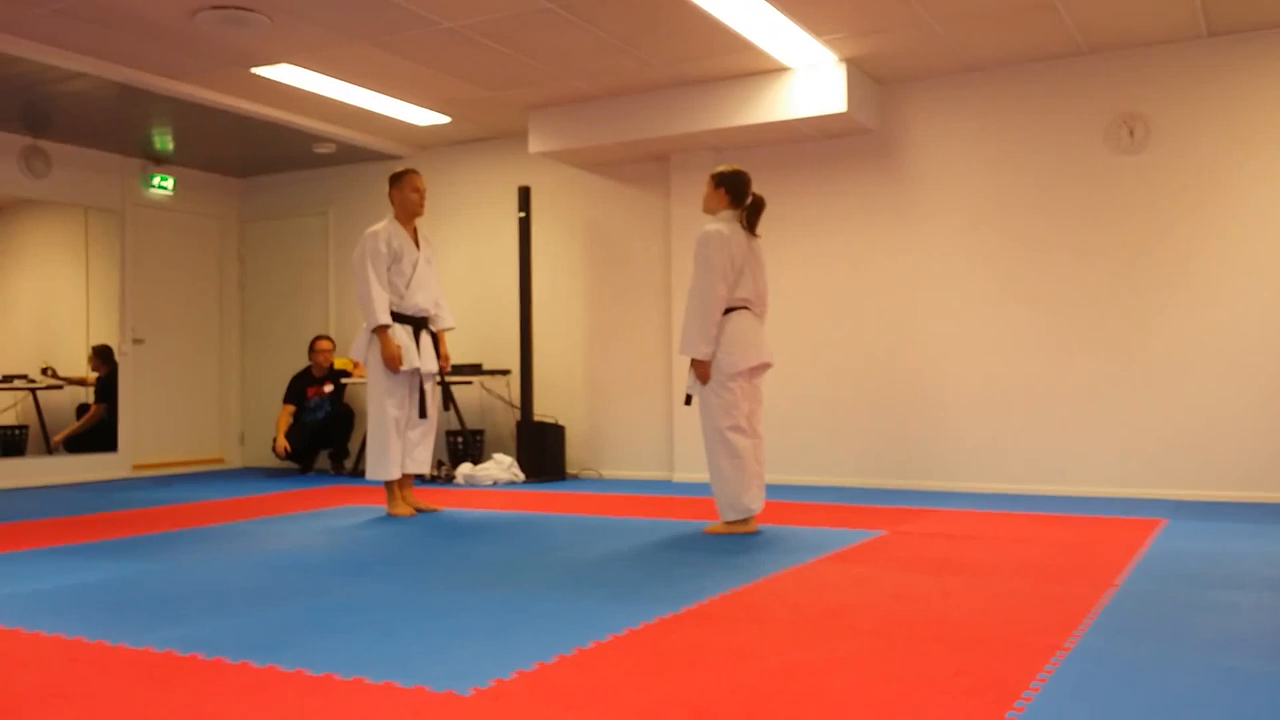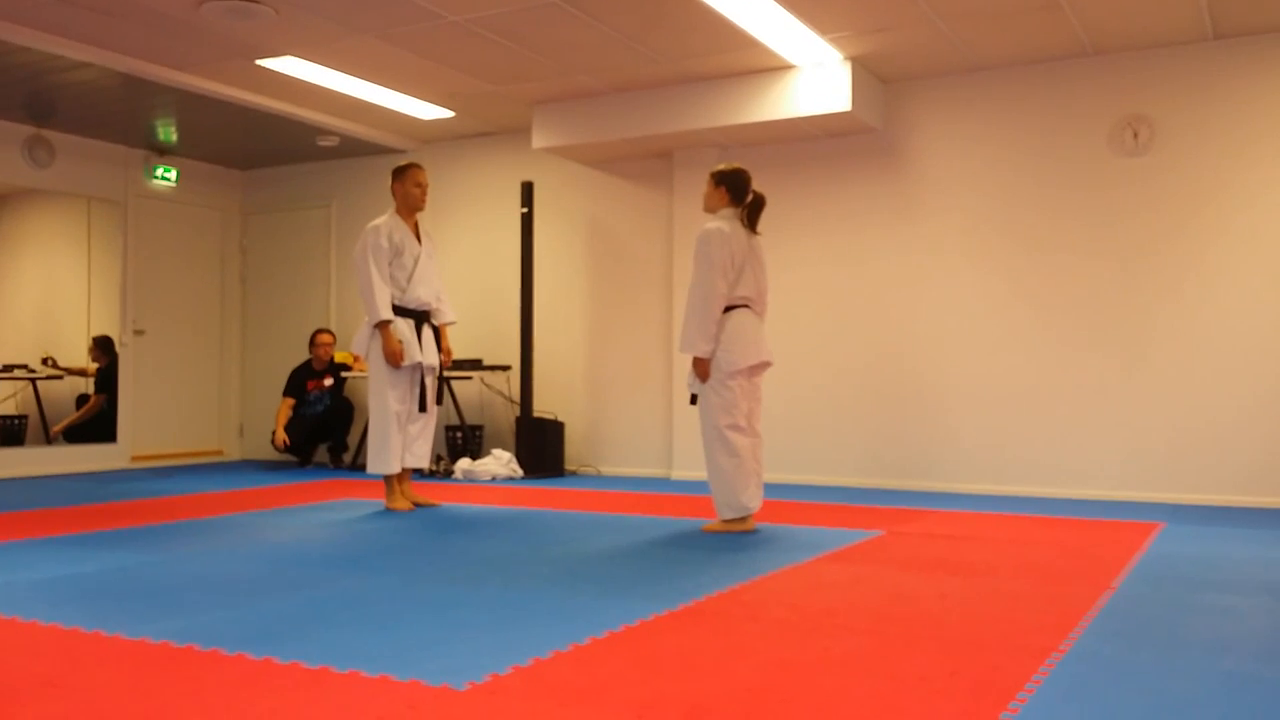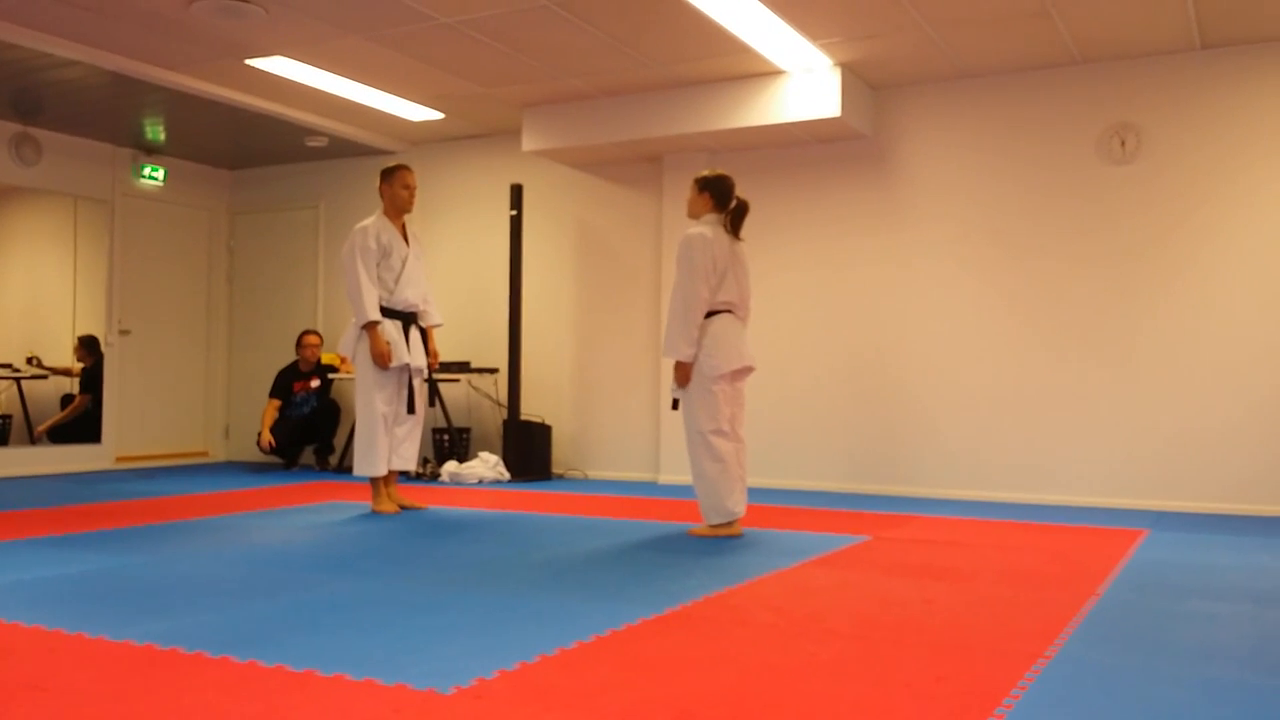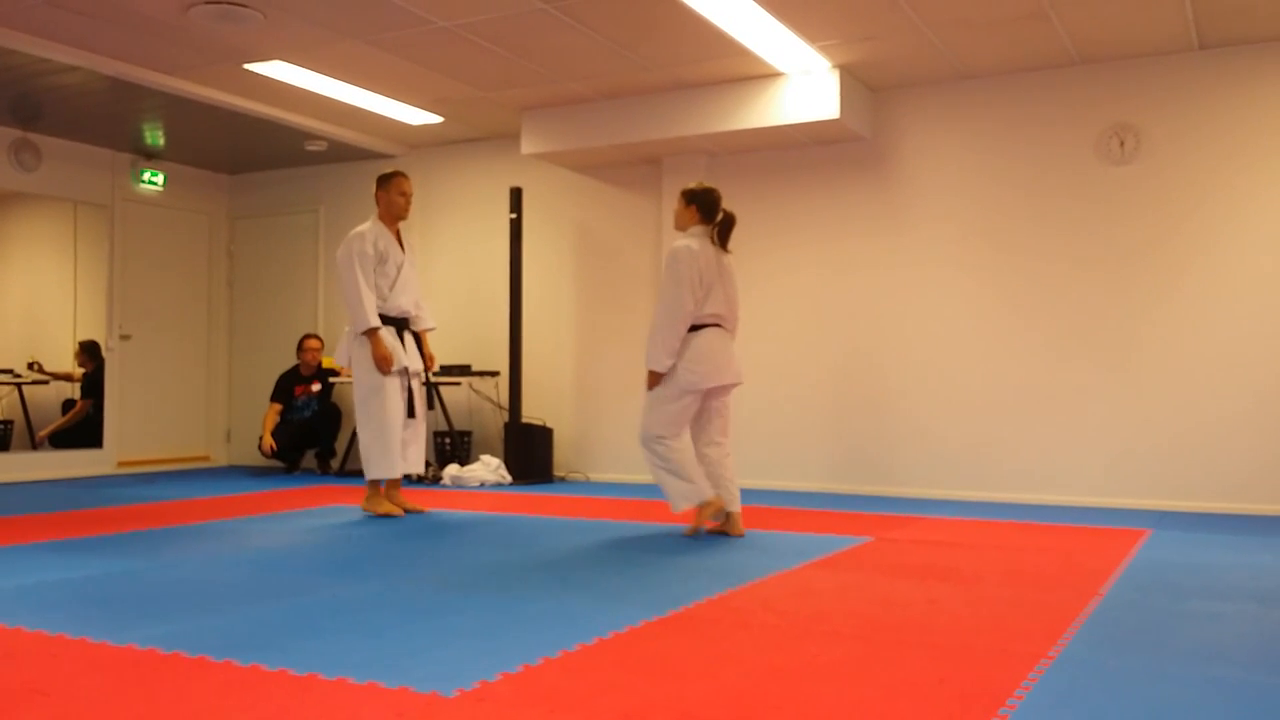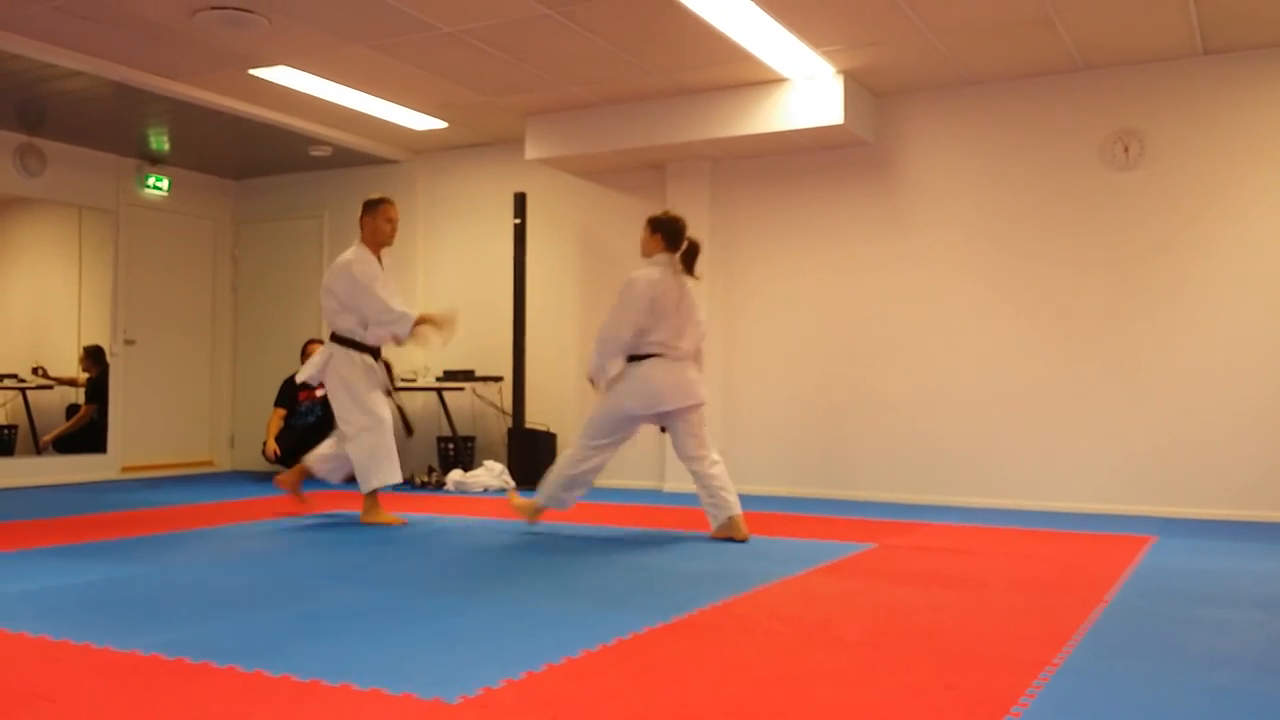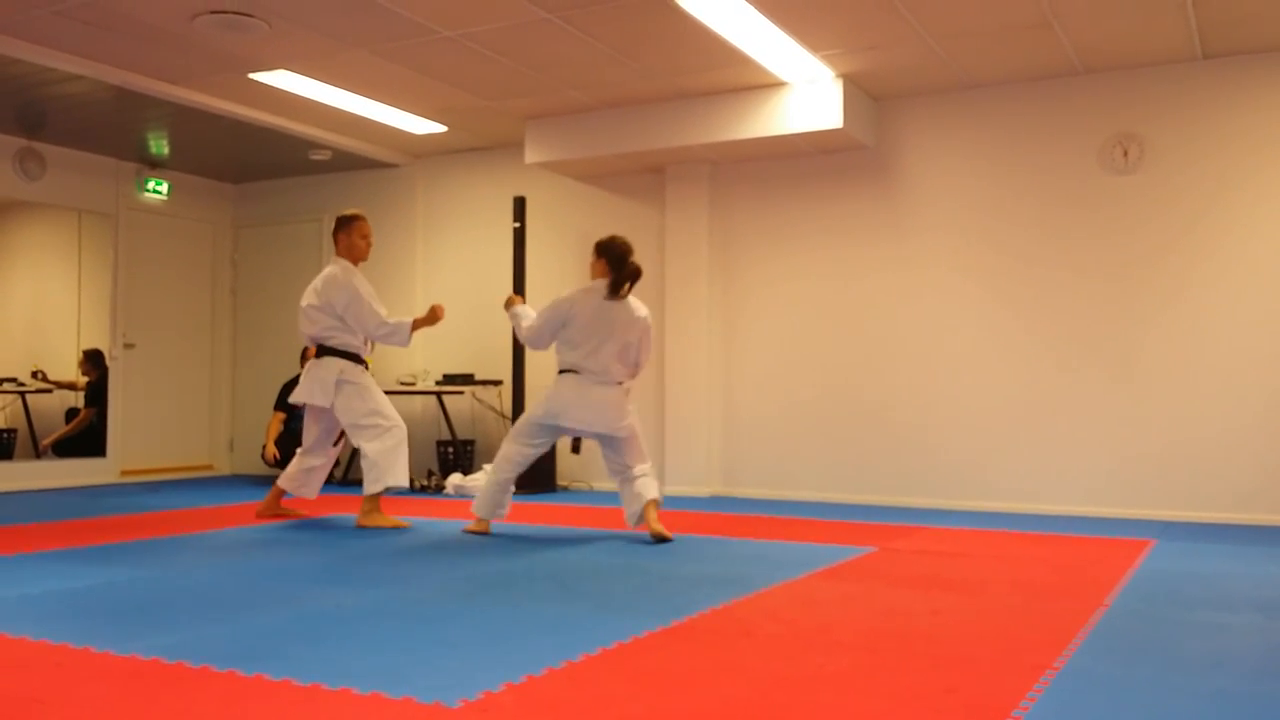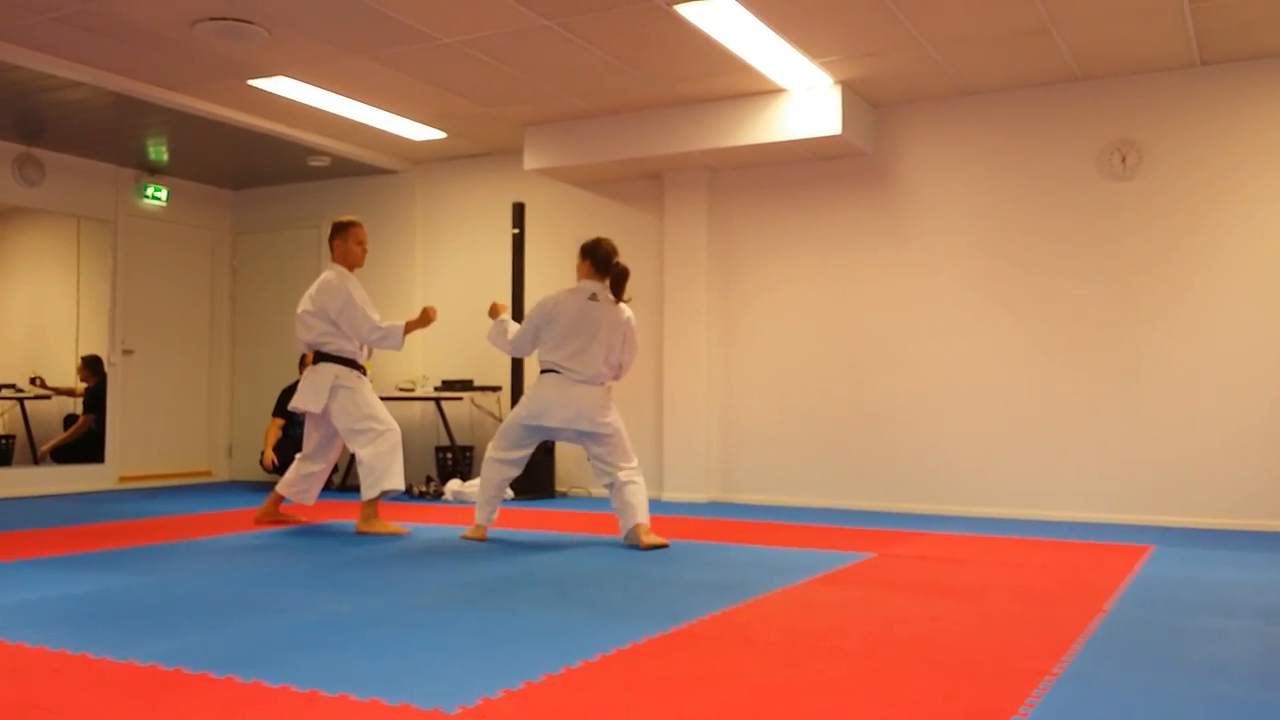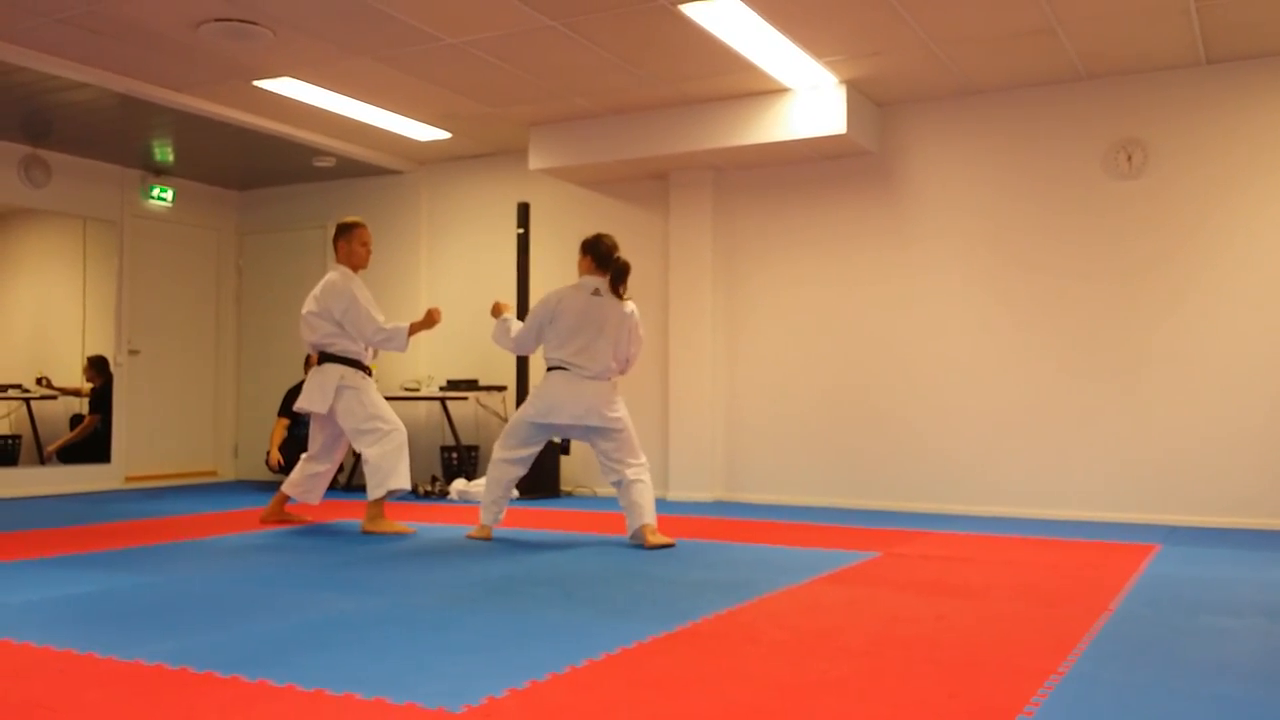
dt=0.3s
person 1, frame 1
left shoulder: (714, 235)
right shoulder: (748, 238)
left elbow: (708, 296)
left wrist: (700, 351)
left hip: (724, 341)
right hip: (748, 339)
left knee: (725, 428)
right knee: (745, 428)
left ankle: (739, 514)
right ankle: (747, 510)
person 1, frame 2
left shoulder: (714, 233)
right shoulder: (749, 236)
left elbow: (708, 294)
left wrist: (700, 349)
left hip: (724, 339)
right hip: (748, 337)
left knee: (724, 428)
right knee: (744, 428)
left ankle: (737, 512)
right ankle: (745, 509)
person 1, frame 3
left shoulder: (697, 237)
right shoulder: (732, 241)
left elbow: (690, 299)
left wrist: (682, 353)
left hip: (707, 343)
right hip: (730, 342)
left knee: (708, 433)
right knee: (728, 433)
left ankle: (723, 518)
right ankle: (730, 514)
person 1, frame 4
left shoulder: (683, 250)
right shoulder: (720, 254)
left elbow: (674, 311)
left wrist: (658, 361)
left hip: (691, 352)
right hip: (719, 352)
left knee: (658, 432)
right knee: (713, 439)
left ankle: (704, 501)
right ankle: (728, 515)
person 1, frame 5
left shoulder: (642, 281)
right shoulder: (683, 283)
left elbow: (616, 334)
right elbow: (693, 334)
left wrist: (598, 370)
left hip: (643, 378)
right hip: (682, 378)
left knee: (590, 445)
right knee: (699, 454)
left ankle: (539, 506)
right ankle: (731, 520)
person 1, frame 6
left shoulder: (572, 302)
right shoulder: (639, 313)
left elbow: (535, 337)
right elbow: (637, 364)
left wrist: (518, 310)
left hip: (568, 395)
right hip: (611, 401)
left knee: (514, 452)
right knee: (635, 468)
left ankle: (483, 517)
right ankle: (648, 515)
person 1, frame 7
left shoulder: (555, 303)
right shoulder: (623, 314)
left elbow: (518, 345)
right elbow: (622, 366)
left wrist: (501, 319)
left hip: (549, 395)
right hip: (594, 402)
left knee: (500, 456)
right knee: (623, 469)
left ankle: (481, 525)
right ankle: (641, 530)
person 1, frame 8
left shoulder: (558, 299)
right shoulder: (626, 309)
left elbow: (522, 343)
right elbow: (626, 361)
left wrist: (504, 317)
left hip: (556, 391)
right hip: (601, 396)
left knee: (507, 454)
right knee: (630, 466)
left ankle: (486, 524)
right ankle: (647, 529)
person 2, frame 1
left shoulder: (424, 244)
right shoulder: (378, 238)
right elbow: (372, 293)
left wrist: (441, 341)
right wrist: (386, 339)
left hip: (421, 337)
right hip: (393, 335)
left knee: (422, 415)
right knee: (390, 414)
left ankle: (408, 491)
right ankle: (393, 496)
person 2, frame 2
left shoulder: (425, 239)
right shoulder: (379, 232)
right elbow: (374, 287)
left wrist: (442, 335)
right wrist: (388, 335)
left hip: (422, 331)
right hip: (394, 329)
left knee: (421, 410)
right knee: (390, 408)
left ankle: (405, 485)
right ankle: (392, 490)
person 2, frame 3
left shoulder: (413, 240)
right shoulder: (367, 233)
right elbow: (362, 289)
left wrist: (429, 338)
right wrist: (376, 336)
left hip: (410, 333)
right hip: (382, 330)
left knee: (408, 412)
right knee: (378, 411)
left ankle: (391, 488)
right ankle: (378, 493)
person 2, frame 4
left shoulder: (404, 245)
right shoulder: (362, 238)
right elbow: (358, 295)
left wrist: (423, 343)
right wrist: (376, 341)
left hip: (400, 338)
right hip: (373, 337)
left knee: (409, 416)
right knee: (383, 414)
left ankle: (393, 493)
right ankle: (374, 495)
person 2, frame 5
left shoulder: (371, 265)
right shoulder: (352, 265)
left elbow: (385, 316)
right elbow: (383, 312)
left wrist: (416, 328)
right wrist: (429, 320)
left hip: (360, 360)
right hip: (347, 360)
left knee: (353, 432)
right knee: (374, 423)
left ankle: (292, 477)
right ankle: (371, 507)
person 2, frame 6
left shoulder: (328, 279)
right shoulder: (345, 279)
right elbow: (377, 326)
right wrist: (424, 321)
left hip: (328, 371)
right hip: (341, 372)
left knee: (318, 445)
right knee: (387, 429)
left ankle: (271, 503)
right ankle: (370, 511)
person 2, frame 7
left shoulder: (326, 284)
right shoulder: (340, 284)
right elbow: (370, 331)
right wrist: (416, 323)
left hip: (327, 376)
right hip: (339, 377)
left knee: (319, 450)
right knee: (382, 434)
left ankle: (270, 508)
right ankle: (369, 517)
person 2, frame 8
left shoulder: (330, 285)
right shoulder: (344, 285)
right elbow: (374, 332)
right wrist: (421, 325)
left hip: (333, 377)
right hip: (343, 377)
left knee: (323, 451)
right knee: (388, 433)
left ankle: (276, 508)
right ankle: (375, 517)
